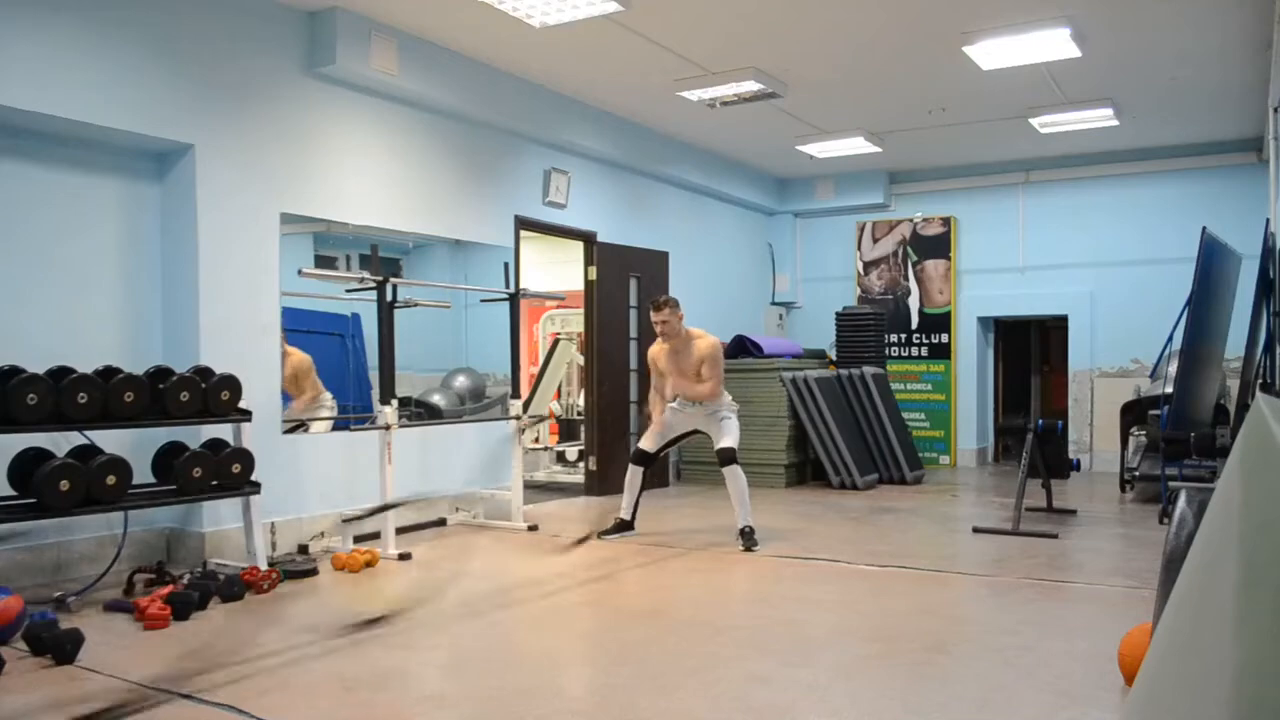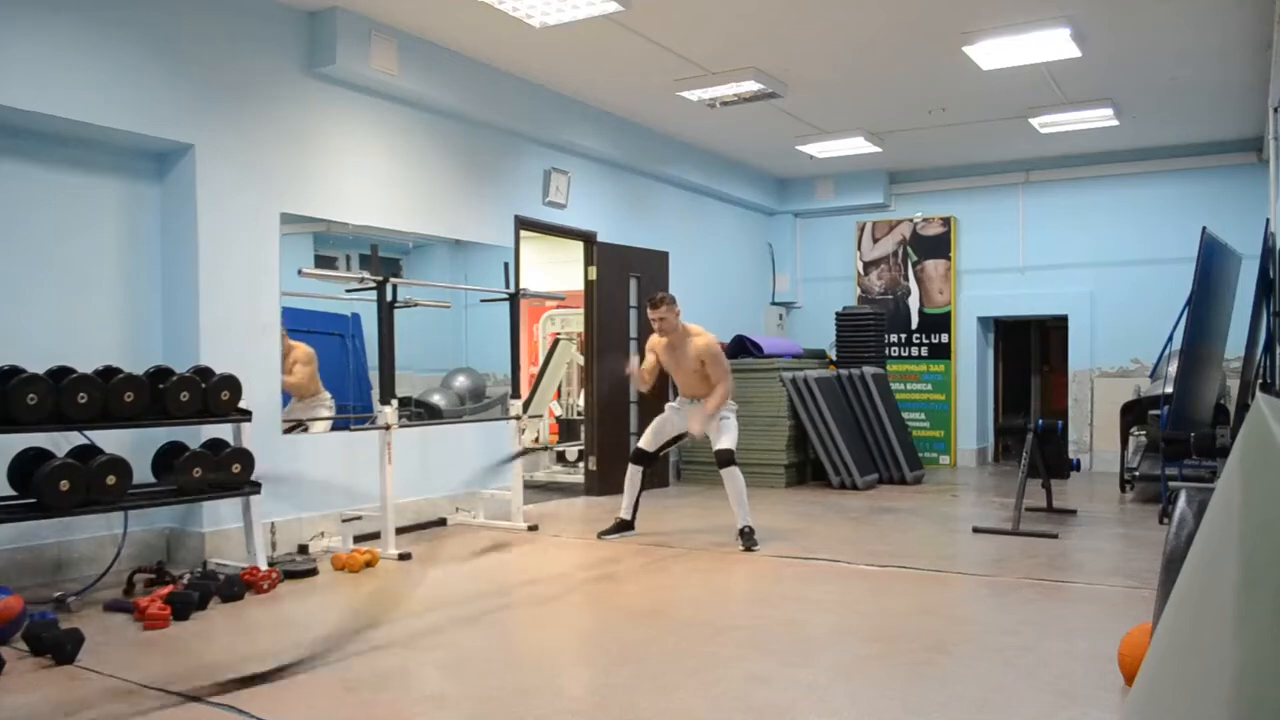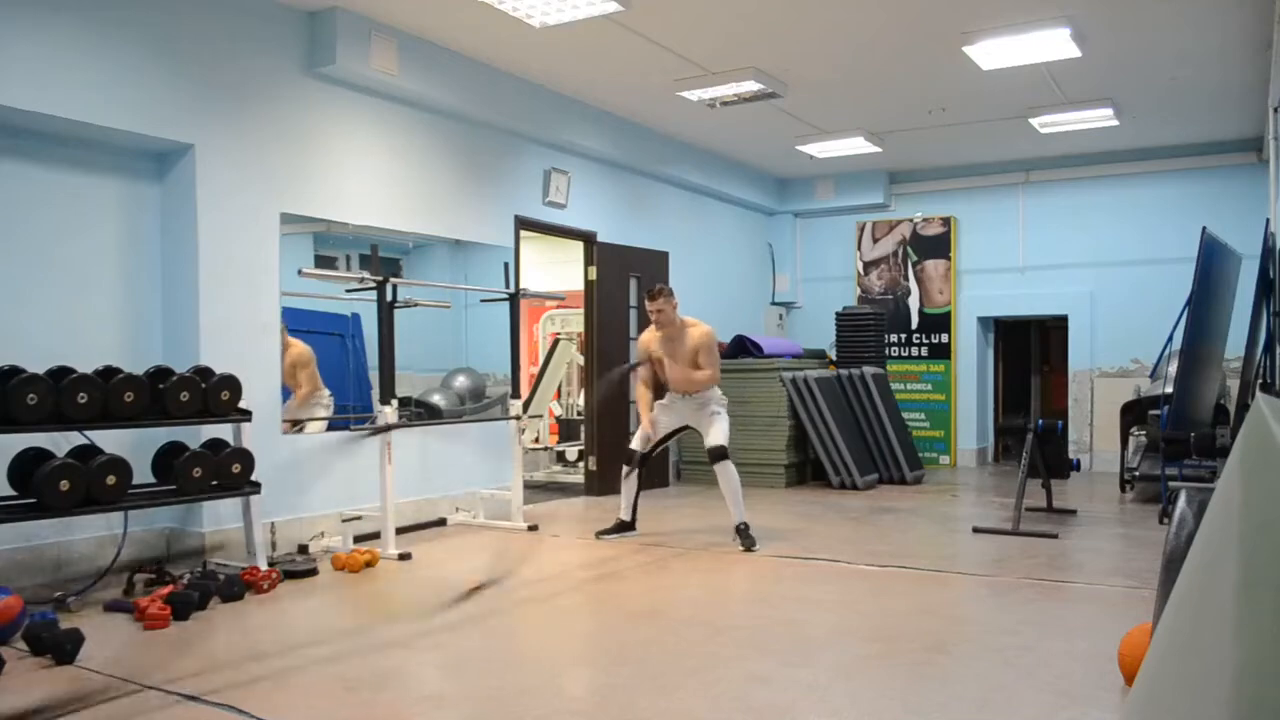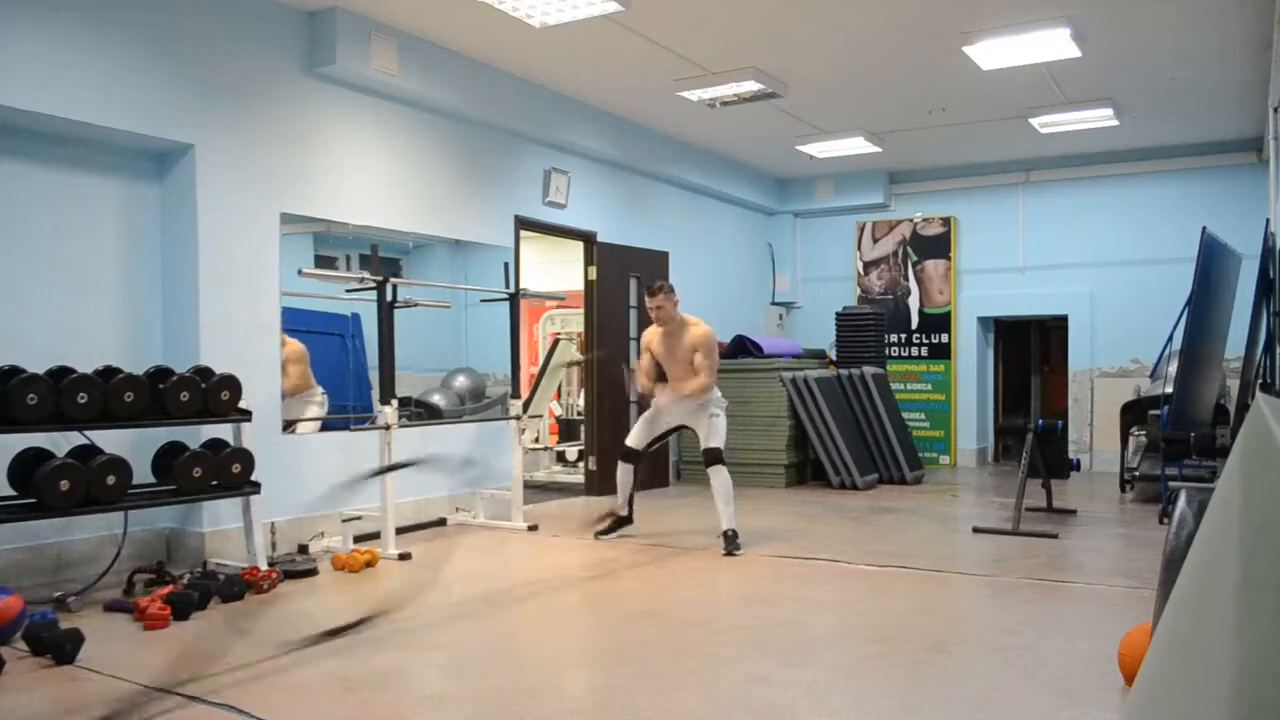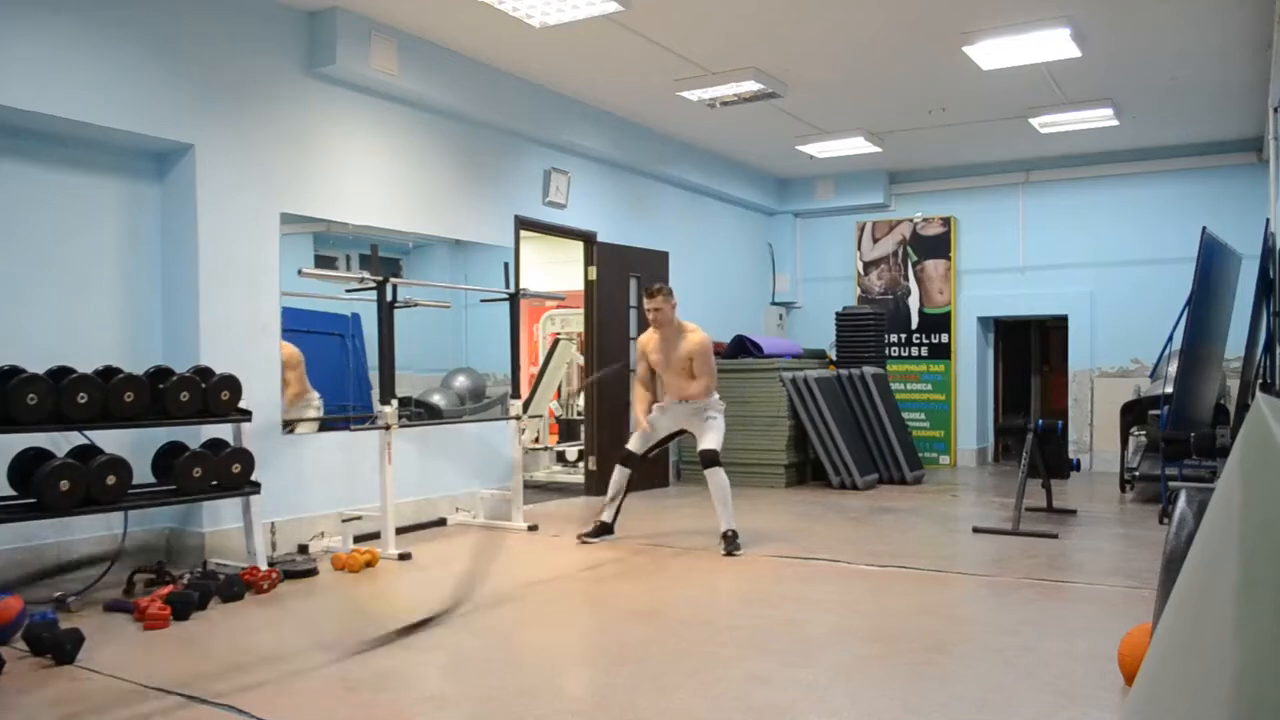
dt=0.2s
person 1, frame 1
left shoulder: (707, 345)
right shoulder: (656, 351)
left elbow: (713, 389)
right elbow: (656, 393)
left wrist: (678, 386)
right wrist: (656, 426)
left hip: (716, 408)
right hip: (683, 407)
left knee: (727, 458)
right knee: (639, 455)
left ankle: (745, 528)
right ankle: (626, 520)
person 1, frame 2
left shoulder: (705, 343)
right shoulder: (655, 344)
left elbow: (725, 385)
right elbow: (645, 385)
left wrist: (703, 418)
right wrist: (637, 373)
left hip: (716, 408)
right hip: (682, 405)
left knee: (725, 459)
right knee: (639, 455)
left ankle: (745, 528)
right ankle: (626, 520)
person 1, frame 3
left shoulder: (702, 334)
right shoulder: (647, 339)
left elbow: (713, 377)
right elbow: (643, 384)
left wrist: (679, 372)
right wrist: (645, 421)
left hip: (706, 401)
right hip: (672, 402)
left knee: (719, 456)
right knee: (632, 455)
left ankle: (742, 526)
right ankle: (626, 521)
person 1, frame 4
left shoulder: (701, 333)
right shoulder: (650, 336)
left elbow: (707, 380)
right elbow: (645, 376)
left wrist: (674, 393)
right wrist: (644, 383)
left hip: (704, 402)
right hip: (670, 403)
left knee: (713, 458)
right knee: (628, 451)
left ankle: (729, 532)
right ankle: (623, 515)
person 1, frame 5
left shoulder: (697, 340)
right shoulder: (645, 341)
left elbow: (708, 384)
right elbow: (642, 384)
left wrist: (677, 387)
right wrist: (640, 414)
left hip: (704, 407)
right hip: (669, 406)
left knee: (710, 459)
right knee: (627, 458)
left ankle: (729, 532)
right ankle: (606, 524)
